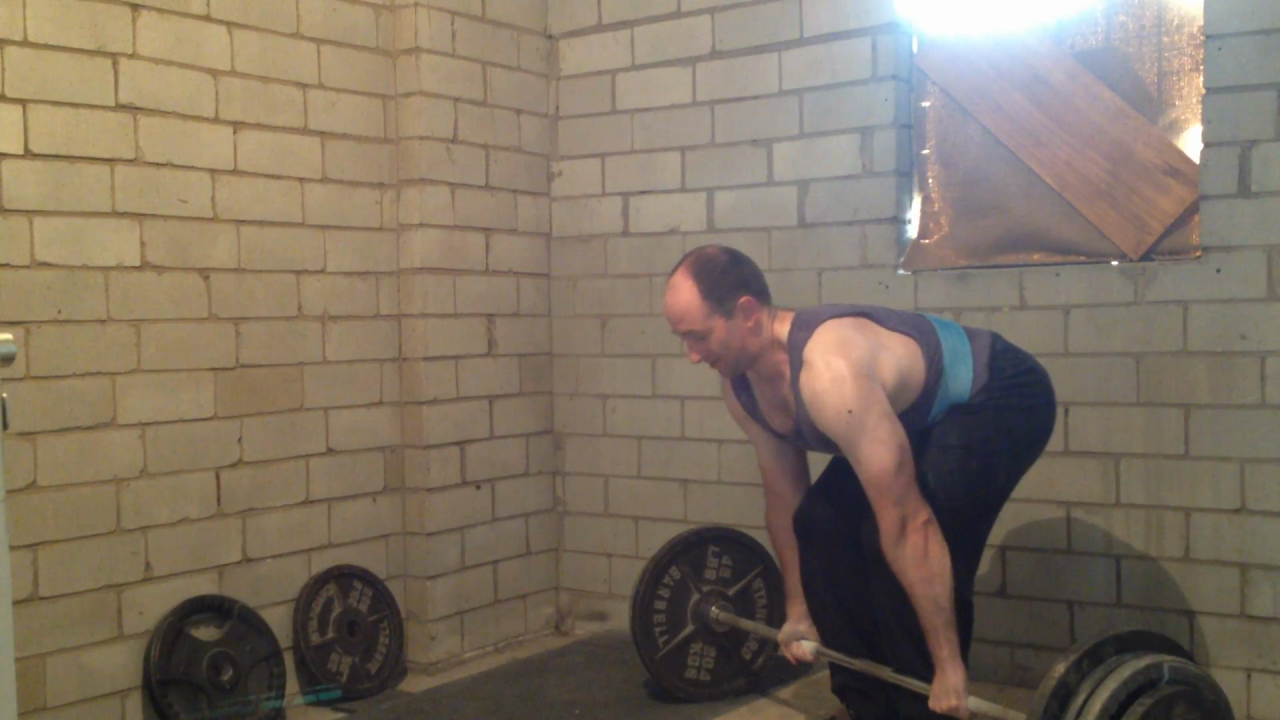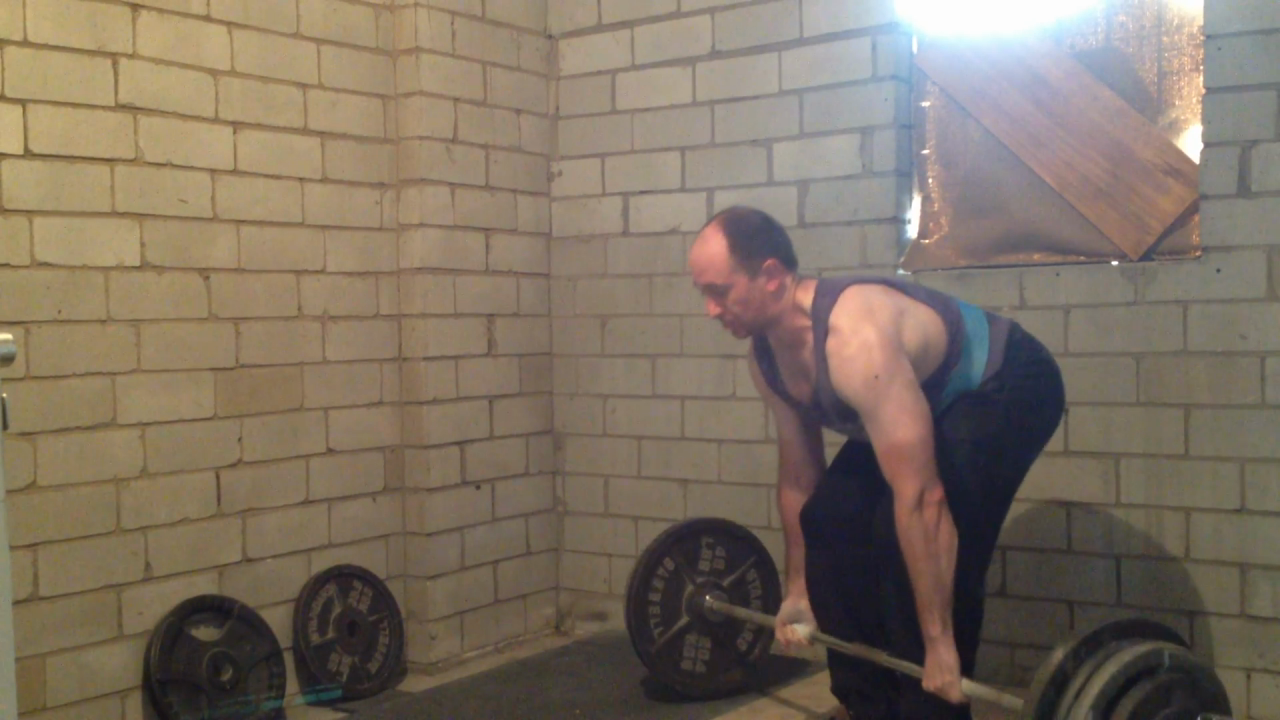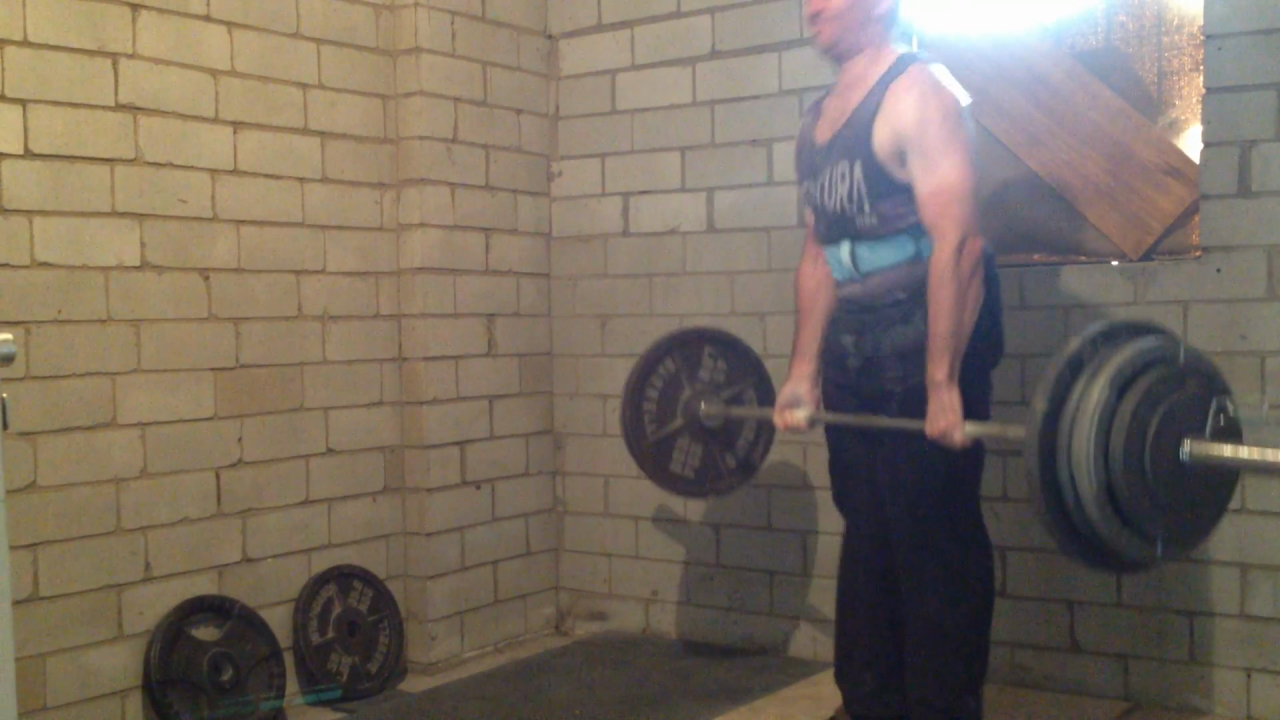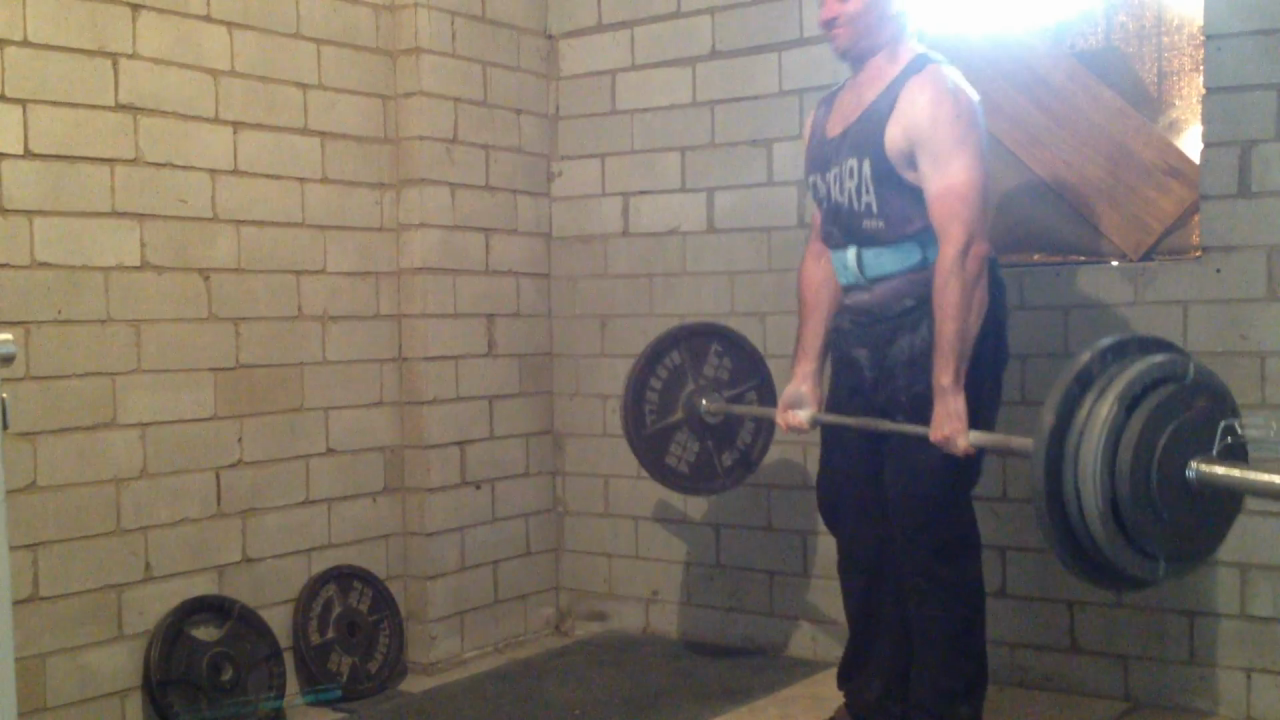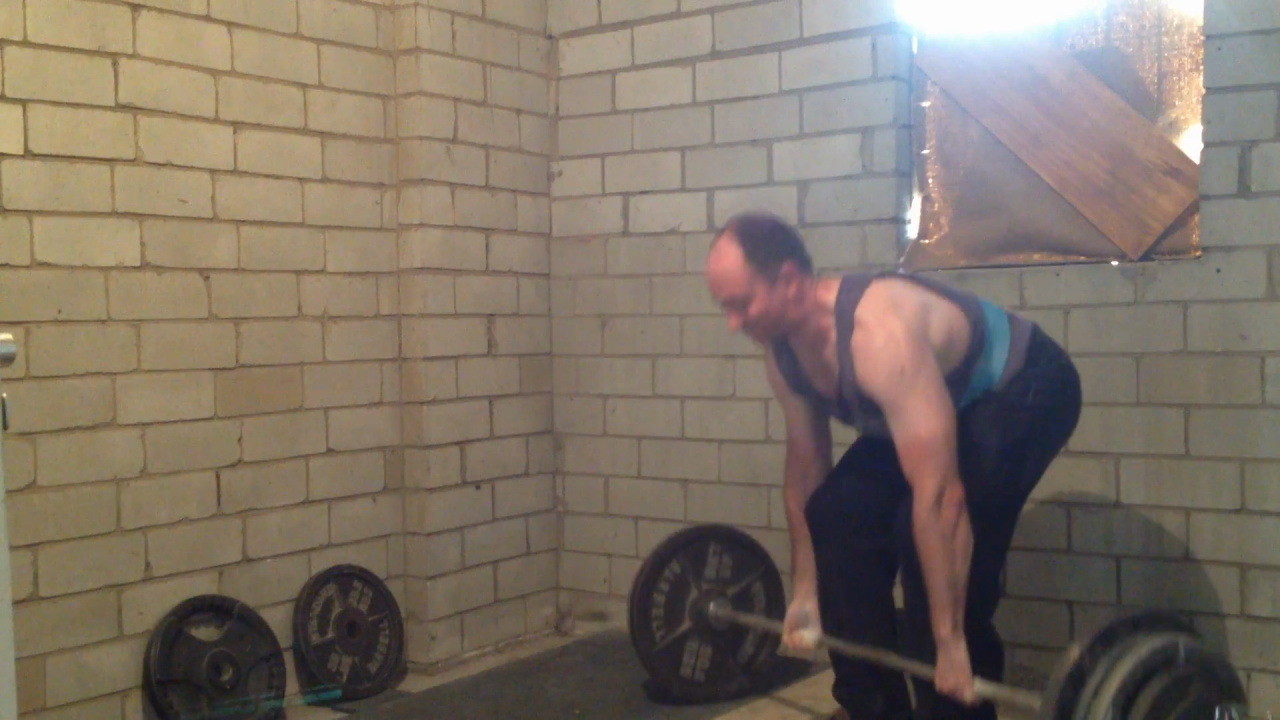
dt=1s
person 1, frame 1
left shoulder: (831, 374)
right shoulder: (742, 384)
left elbow: (908, 523)
right elbow: (783, 498)
left wrist: (948, 666)
right wrist: (798, 608)
left hip: (1001, 399)
right hip: (926, 408)
left knee: (888, 539)
right knee: (822, 524)
person 1, frame 2
left shoulder: (856, 342)
right shoulder: (767, 355)
left elbow: (920, 500)
right elbow: (798, 471)
left wrist: (940, 645)
right wrist: (796, 590)
left hip: (1007, 390)
right hip: (929, 396)
left knee: (903, 537)
right knee: (829, 521)
person 1, frame 3
left shoulder: (917, 92)
right shoulder: (821, 112)
left elbow: (958, 243)
left wrist: (943, 385)
right wrist: (803, 372)
left hip: (932, 328)
right hip: (857, 337)
left knee: (931, 531)
right knee: (866, 527)
person 1, frame 4
left shoulder: (933, 94)
right shoulder: (827, 112)
left elbow: (962, 246)
left wrist: (950, 389)
right wrist: (806, 370)
left hip: (932, 337)
right hip: (862, 343)
left knee: (928, 534)
right knee: (857, 527)
person 1, frame 5
left shoulder: (882, 335)
right shoulder: (785, 350)
left elbow: (938, 496)
right elbow: (805, 465)
left wrist: (950, 644)
right wrist: (806, 590)
left hip: (1021, 393)
right hip: (939, 400)
left knee: (923, 535)
right knee: (837, 514)
